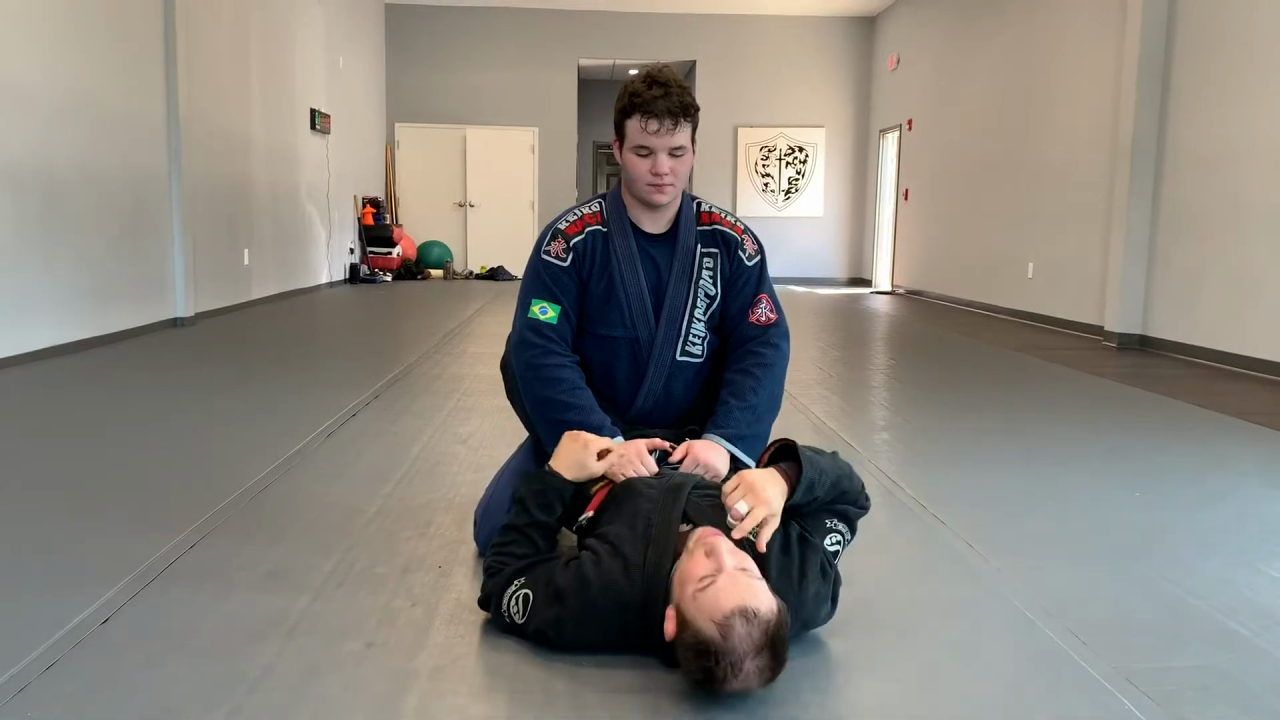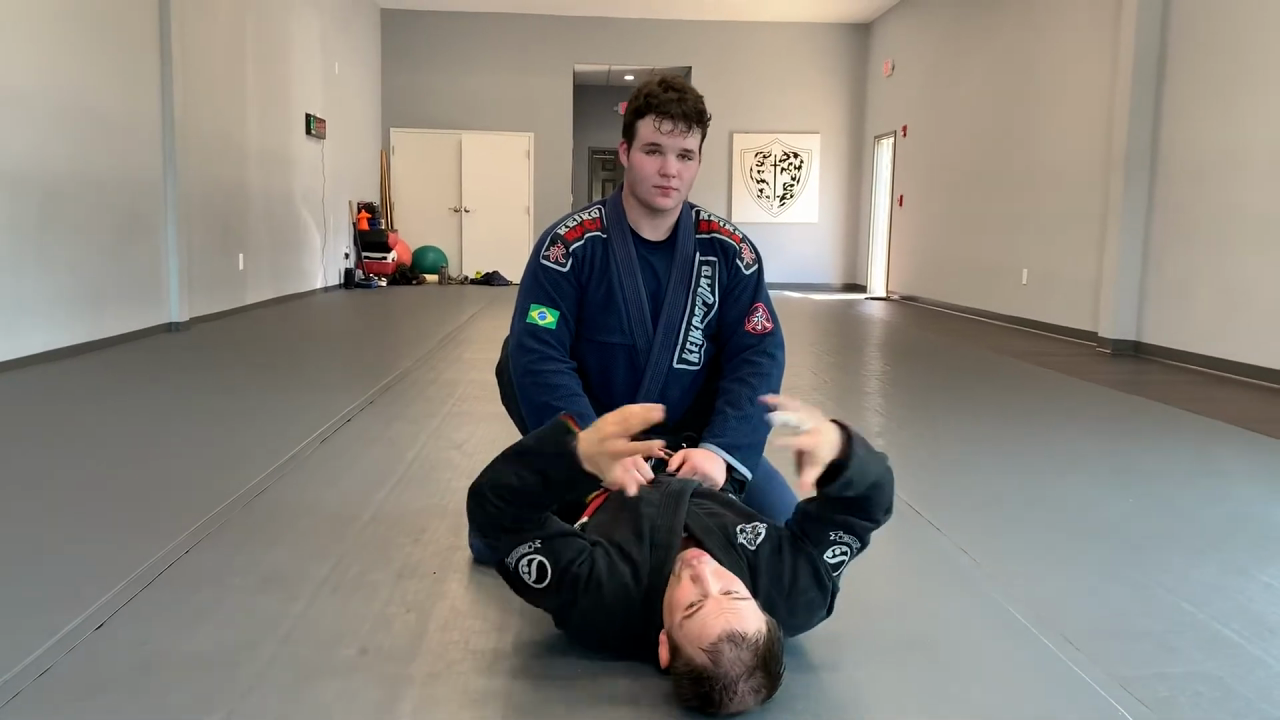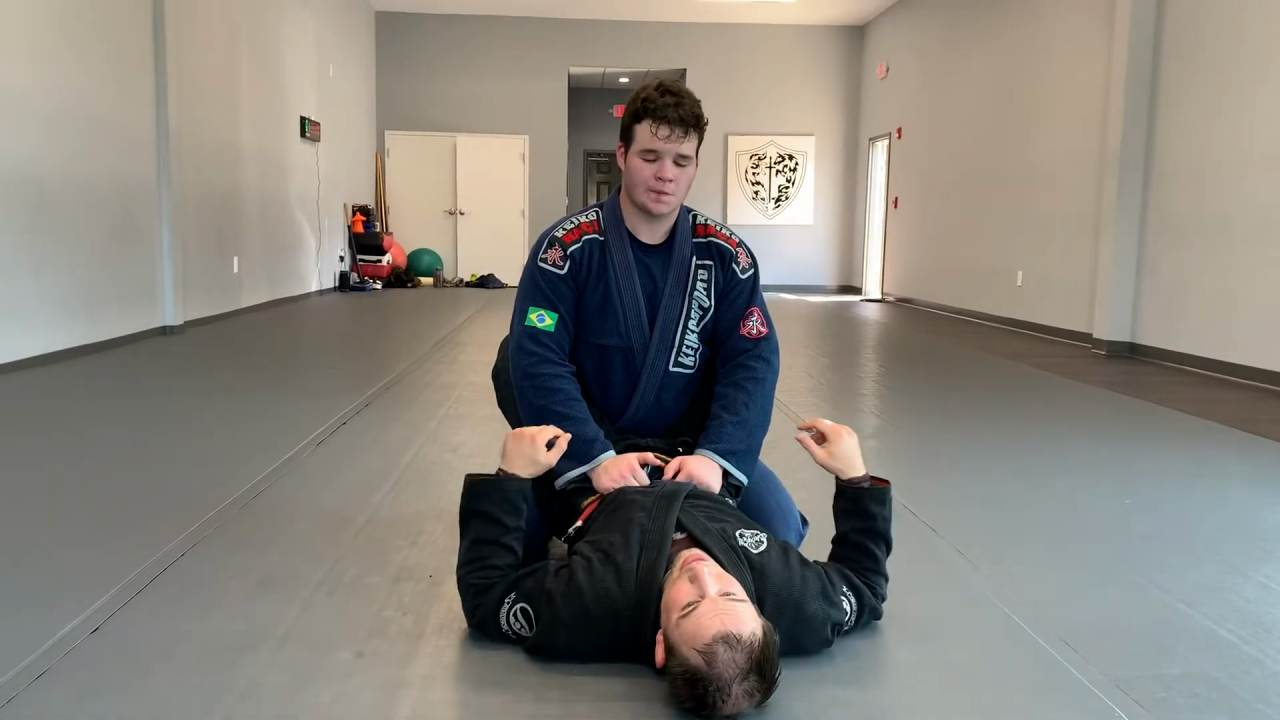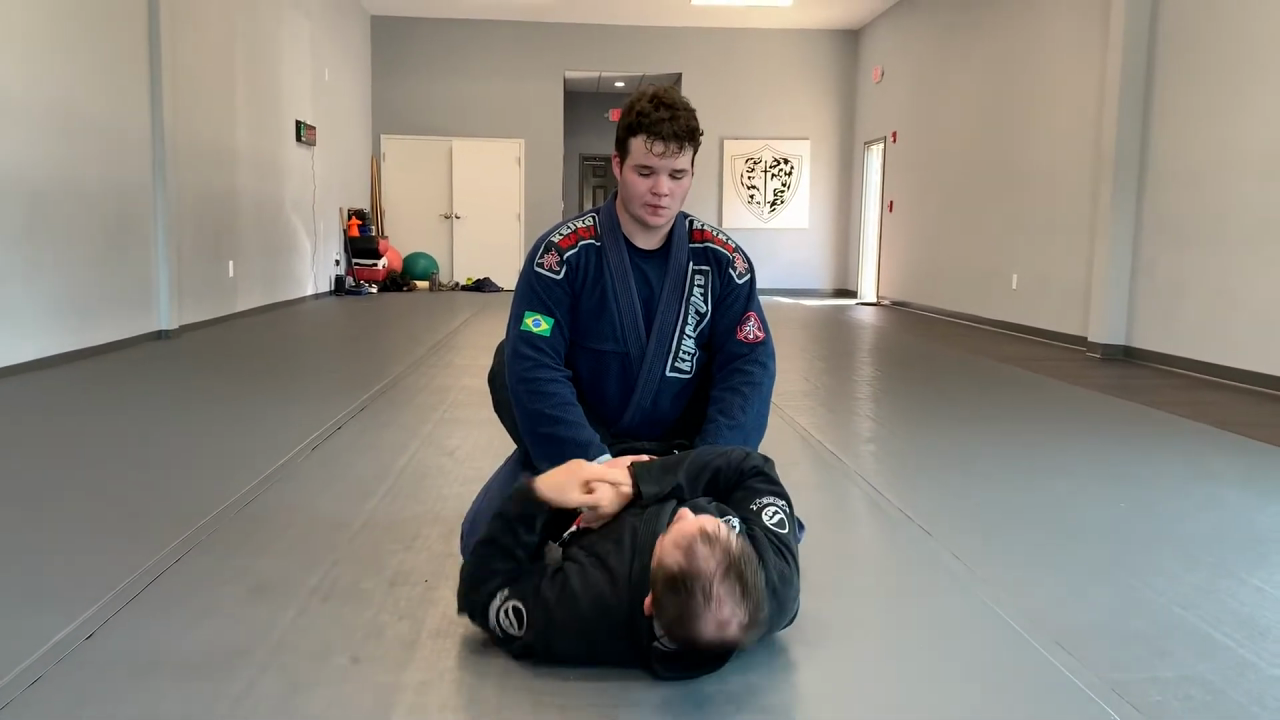
dt=1s
person 1, frame 1
left shoulder: (729, 241)
right shoulder: (572, 238)
left elbow: (762, 346)
right elbow: (539, 353)
left wrist: (723, 439)
right wrist: (603, 443)
left hip: (693, 440)
right hip: (585, 436)
right knee: (499, 530)
person 1, frame 2
left shoulder: (728, 250)
right shoulder: (570, 243)
left elbow: (757, 356)
right elbow: (538, 357)
left wrist: (718, 449)
left hip: (690, 446)
left knee: (782, 529)
person 1, frame 3
left shoulder: (725, 254)
right shoulder: (568, 246)
left elbow: (753, 362)
right elbow: (536, 361)
left wrist: (715, 455)
right wrist: (595, 457)
left hip: (688, 444)
right hip: (585, 444)
left knee: (779, 531)
person 1, frame 4
left shoulder: (721, 260)
right shoulder: (563, 253)
left elbow: (747, 368)
right elbow: (533, 368)
right wrist: (590, 463)
left hip: (682, 449)
right hip: (578, 446)
person 2, frame 1
left shoulder: (594, 604)
right shoulder: (806, 593)
left elbow: (502, 585)
right elbow: (846, 494)
left wrist: (556, 477)
right wrist: (785, 475)
person 2, frame 2
left shoulder: (596, 605)
right shoulder: (793, 595)
left elbow: (496, 507)
right elbow: (865, 499)
left wrist: (575, 451)
right wrist: (836, 446)
person 2, frame 3
left shoulder: (586, 613)
right shoulder: (795, 608)
left elbow: (486, 594)
right elbow: (862, 585)
left wrist: (511, 477)
right wrist: (854, 476)
person 2, frame 4
left shoulder: (579, 615)
right shoulder: (776, 586)
left elbow: (481, 587)
right elbow: (753, 470)
left wrist: (536, 493)
right wrist: (638, 479)
